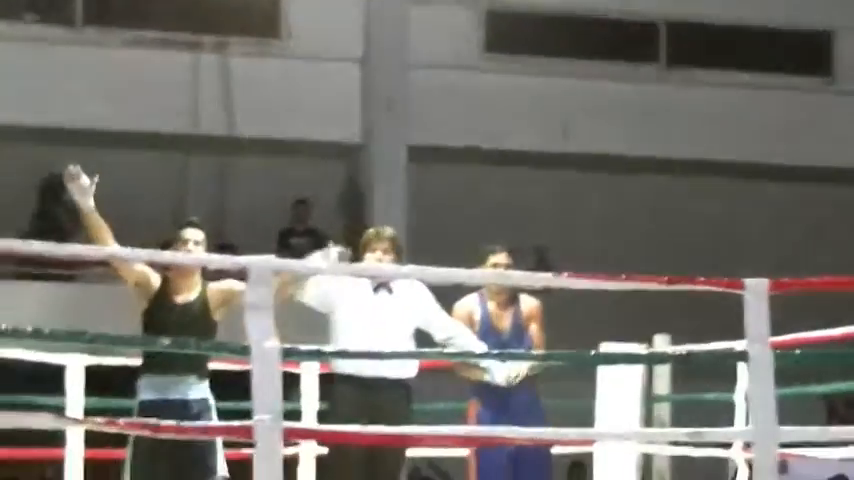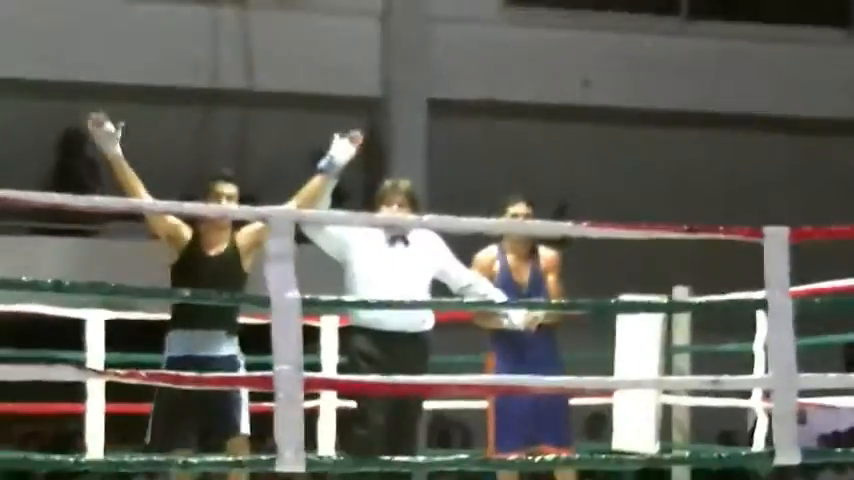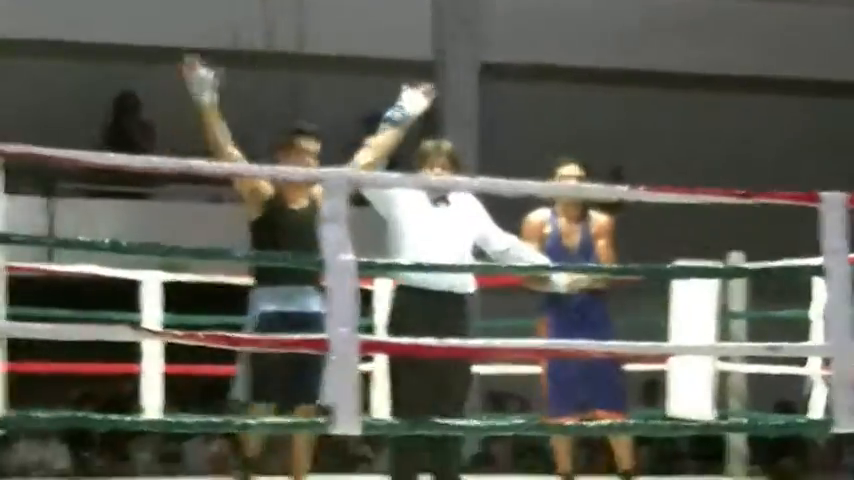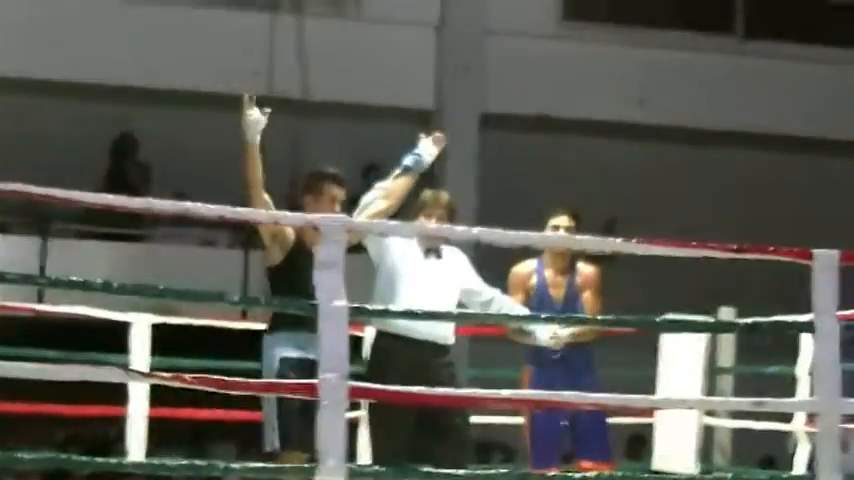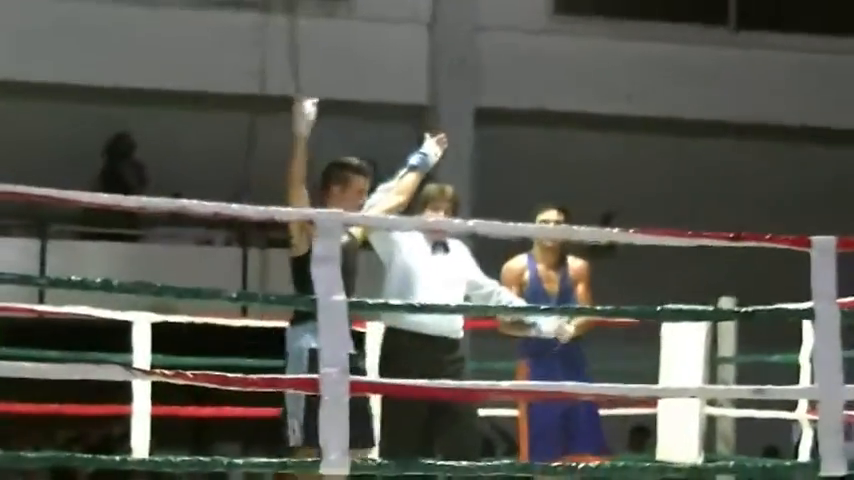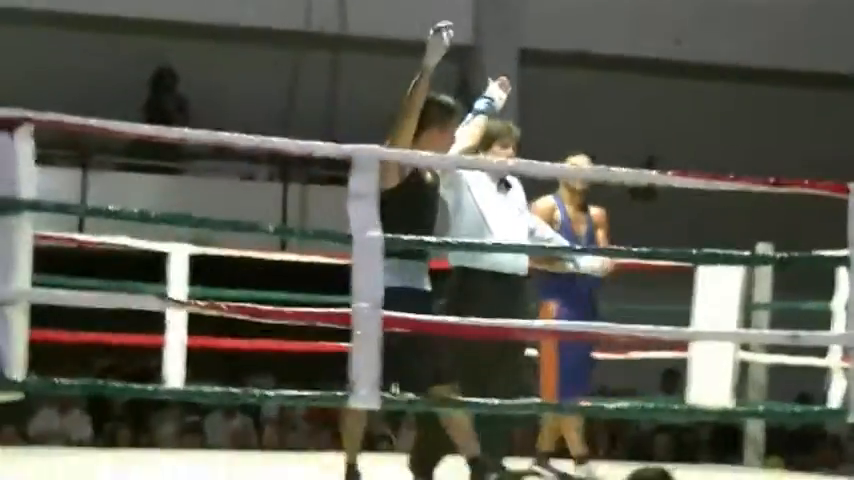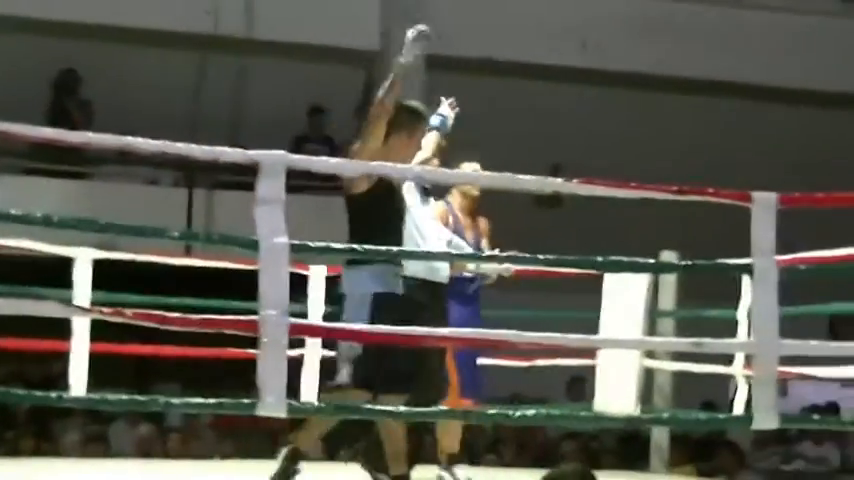
dt=0.3s
person 1, frame 1
left shoulder: (218, 293)
right shoulder: (151, 285)
right elbow: (110, 249)
right wrist: (87, 205)
left hip: (195, 398)
right hip: (153, 397)
person 1, frame 2
left shoulder: (244, 243)
right shoulder: (181, 238)
left elbow: (293, 208)
right elbow: (143, 200)
right wrist: (114, 153)
left hip: (224, 353)
right hip: (181, 353)
left knee: (236, 443)
right knee: (174, 449)
person 1, frame 3
left shoulder: (323, 196)
right shoulder: (262, 194)
right elbow: (229, 153)
right wrist: (207, 102)
left hip: (312, 309)
right hip: (271, 308)
left knee: (306, 409)
right knee: (261, 405)
person 1, frame 4
right shoulder: (283, 239)
right elbow: (259, 195)
right wrist: (253, 140)
right hip: (288, 351)
left knee: (306, 452)
right knee: (293, 453)
person 1, frame 5
left shoulder: (352, 235)
right shoulder: (306, 228)
left elbow: (394, 198)
right elbow: (295, 187)
left wrist: (422, 161)
right wrist: (302, 135)
left hip: (344, 345)
right hip: (310, 342)
left knee: (358, 446)
right knee: (309, 445)
person 1, frame 6
left shoulder: (430, 172)
right shoulder: (394, 164)
left elbow: (464, 139)
right elbow: (406, 119)
right wrist: (428, 66)
left hip: (417, 283)
right hip: (387, 281)
left knee: (443, 380)
person 1, frame 7
left shoulder: (393, 176)
right shoulder: (364, 166)
left elbow: (423, 155)
right elbow: (377, 120)
right wrist: (401, 67)
left hip: (389, 286)
right hip: (368, 284)
left knee: (391, 390)
right knee: (356, 386)
person 2, frame 1
left shoulder: (415, 292)
right shoulder: (340, 287)
left elbow: (450, 331)
right elbow: (300, 287)
left wrist: (492, 363)
left hip: (395, 393)
right hip: (349, 390)
person 2, frame 2
left shoulder: (429, 242)
right shoulder: (356, 238)
left elbow: (464, 279)
right elbow: (313, 221)
left wrist: (508, 308)
right wrist: (331, 170)
left hip: (413, 346)
right hip: (369, 345)
left knee: (404, 430)
right knee: (369, 427)
person 2, frame 3
left shoulder: (468, 206)
right shoulder: (401, 198)
left elbow: (503, 244)
right elbow: (365, 167)
left wrist: (553, 272)
right wrist: (399, 118)
left hip: (455, 309)
right hip: (413, 305)
left knee: (451, 401)
right knee: (411, 399)
person 2, frame 4
left shoulder: (456, 260)
right shoulder: (392, 243)
left elbow: (487, 297)
right elbow: (369, 210)
right wrist: (413, 164)
left hip: (437, 358)
right hip: (393, 352)
left knee: (454, 437)
right knee: (392, 446)
person 2, frame 5
left shoulder: (460, 253)
right shoulder: (399, 239)
left elbow: (491, 292)
left wrist: (540, 320)
left hip: (449, 353)
right hip: (407, 349)
left knee: (462, 440)
right knee: (401, 443)
person 2, frame 6
left shoulder: (514, 188)
right shoulder: (464, 178)
left elbow: (534, 228)
left wrist: (577, 257)
right wrist: (486, 109)
left hip: (512, 291)
right hip: (473, 288)
left knee: (506, 383)
right knee: (460, 377)
person 2, frame 7
left shoulder: (424, 192)
right shoulder: (399, 186)
left elbow: (441, 235)
right elbow: (408, 162)
right wrist: (438, 124)
left hip: (432, 296)
right hip: (407, 294)
left knee: (427, 387)
person 3, frame 1
left shoulder: (530, 306)
right shoulder: (467, 307)
left elbow: (539, 352)
left wrist: (526, 367)
left hip: (525, 403)
right hip: (487, 404)
person 3, frame 2
left shoulder: (549, 258)
right shoulder: (487, 259)
right elbow: (477, 313)
left wrist: (541, 315)
left hip: (543, 353)
right hip: (506, 355)
left knee: (557, 435)
right knee: (507, 439)
person 3, frame 3
left shoulder: (601, 222)
right shoulder: (538, 221)
left wrist: (588, 278)
left hip: (594, 317)
right hip: (558, 319)
left knee: (611, 400)
right knee: (561, 405)
person 3, frame 4
left shoulder: (588, 274)
right shoulder: (524, 273)
left elbow: (594, 325)
right elbow: (512, 325)
left wrist: (570, 334)
left hip: (579, 370)
right hip: (541, 370)
left knee: (595, 453)
right knee: (544, 457)
person 3, frame 5
left shoulder: (578, 268)
right shoulder: (516, 269)
left elbow: (587, 315)
right elbow: (505, 323)
left wrist: (574, 326)
left hip: (572, 362)
right hip: (536, 365)
left knee: (586, 446)
right knee: (542, 449)
person 3, frame 6
left shoulder: (597, 214)
right shoulder: (546, 207)
left elbow: (603, 256)
right elbow: (535, 257)
left wrist: (604, 264)
left hip: (586, 303)
right hip: (558, 302)
left knee: (570, 385)
right knee: (563, 385)
person 3, frame 7
left shoulder: (481, 223)
right shoulder: (438, 213)
left elbow: (484, 270)
left hip: (470, 305)
right hip: (444, 307)
left knee: (459, 388)
right knee: (457, 388)
